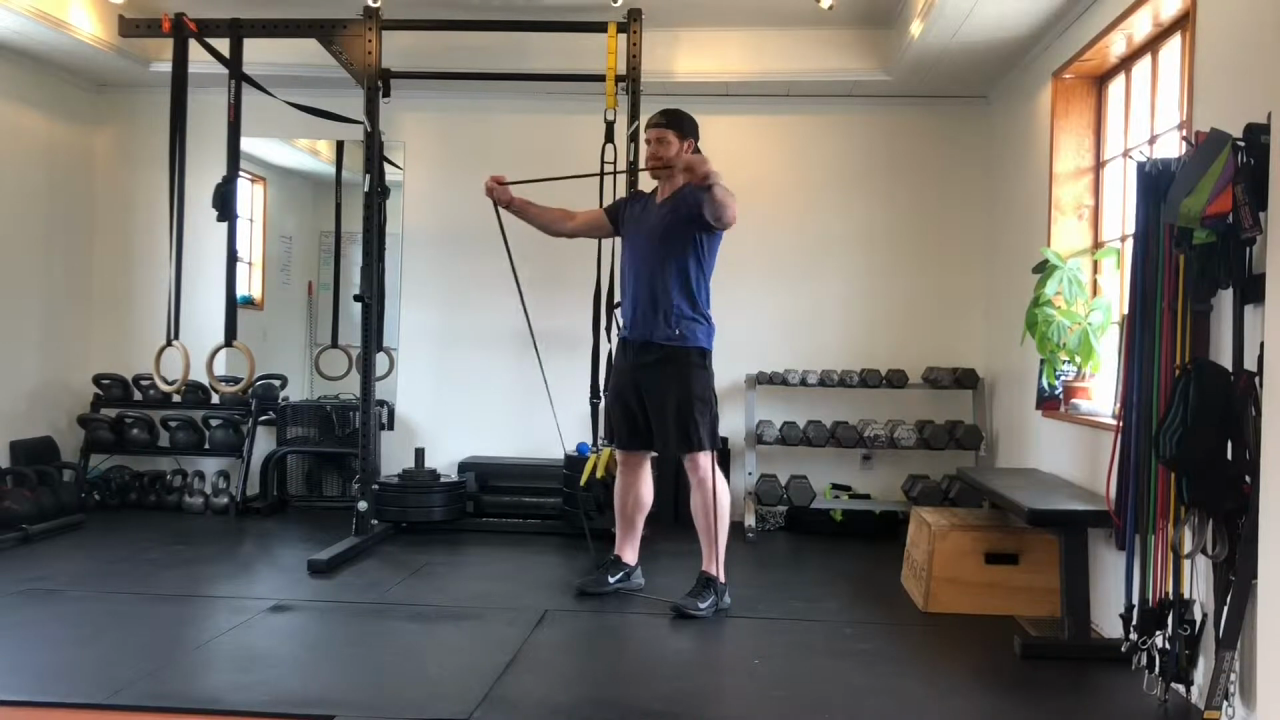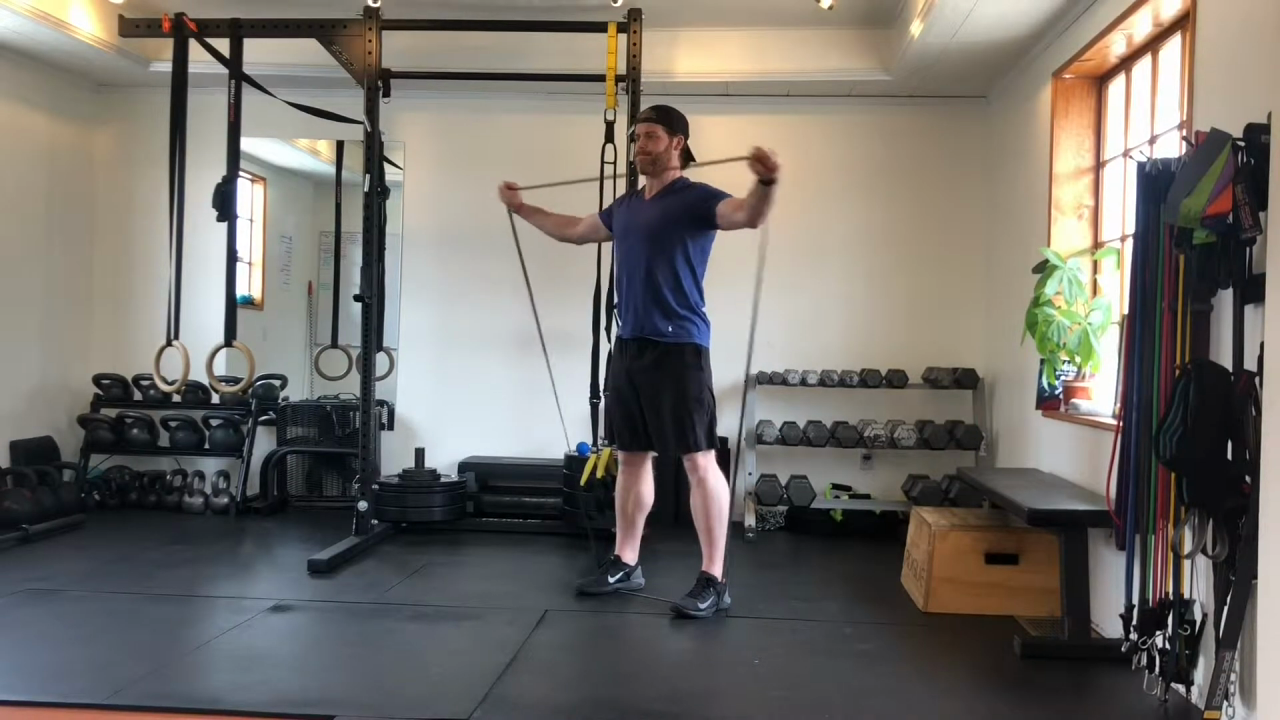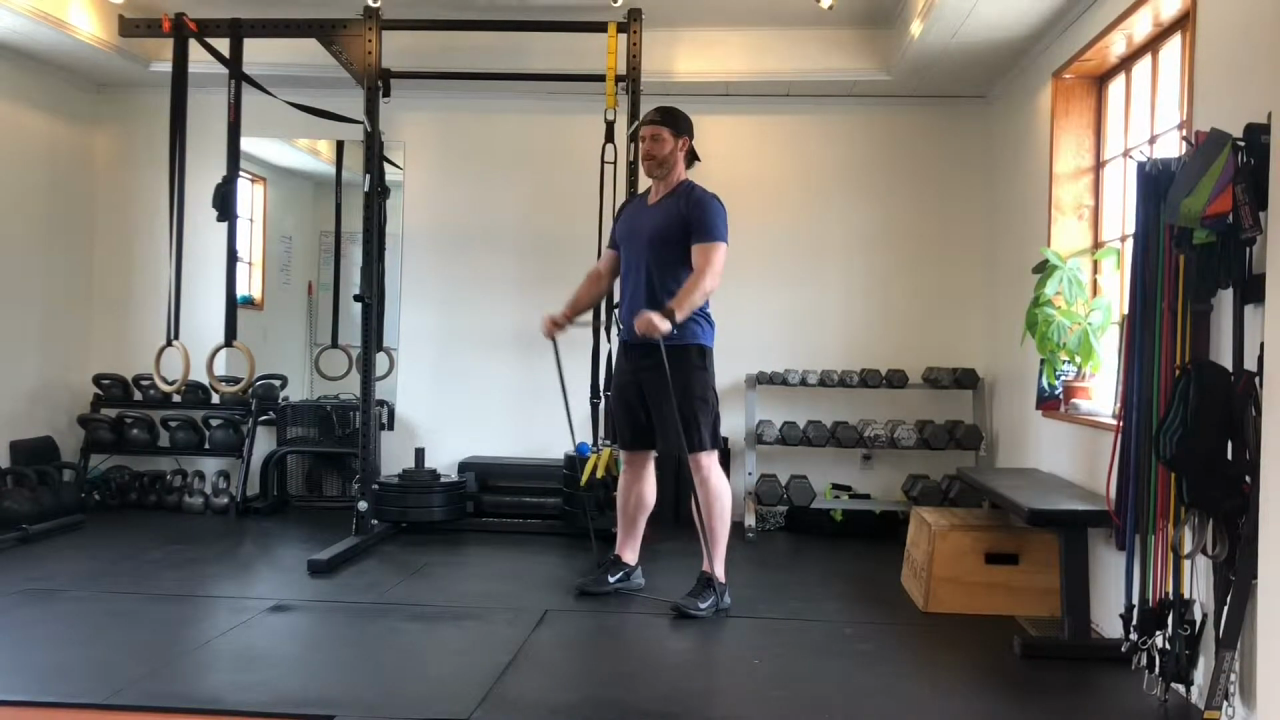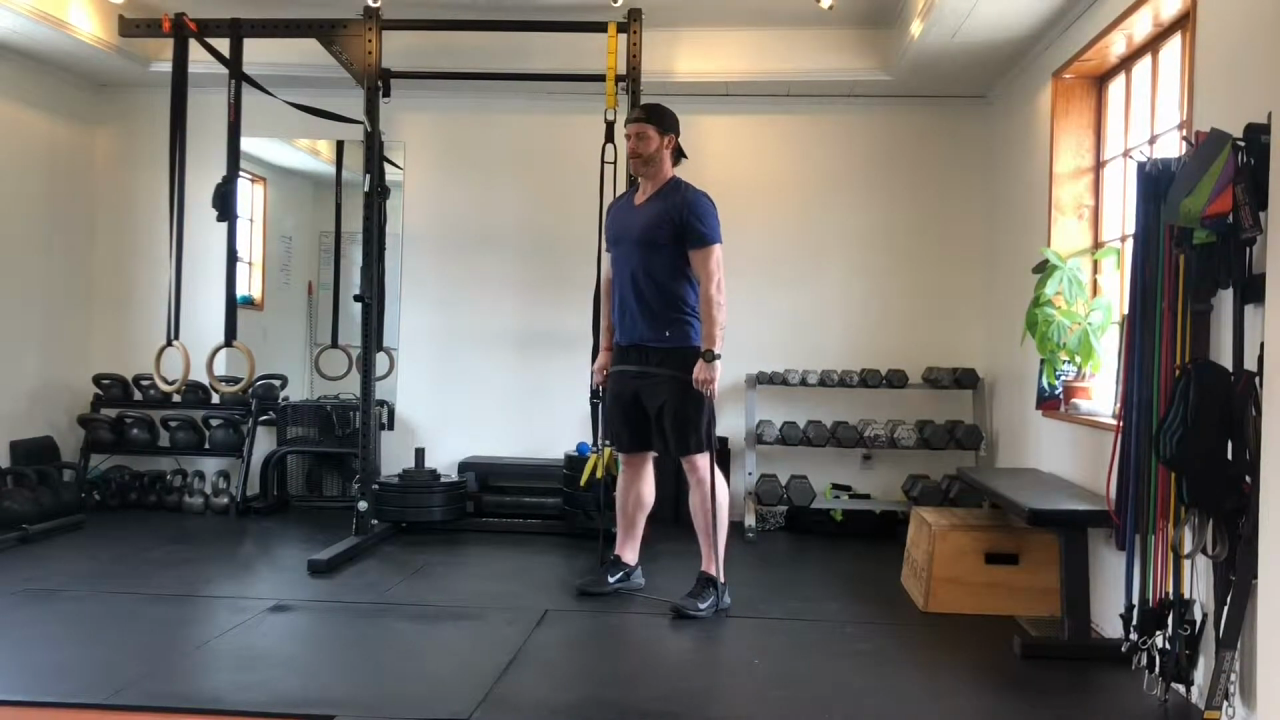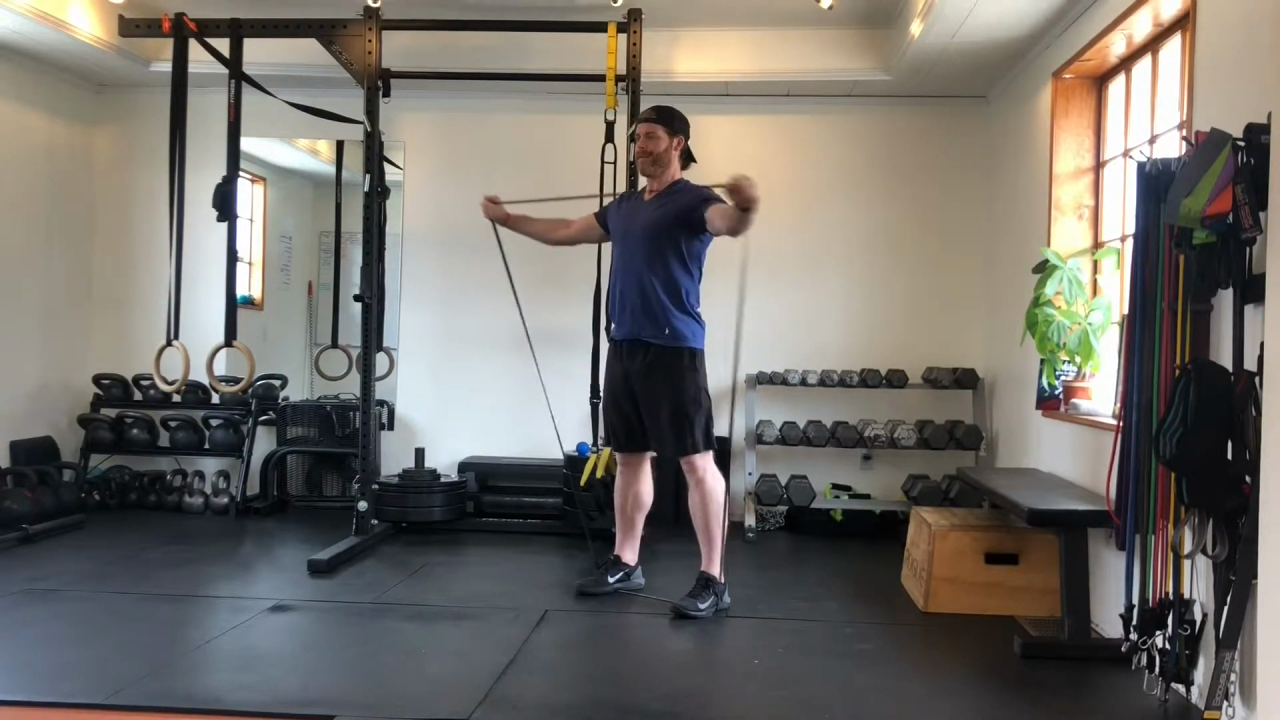
dt=1s
person 1, frame 1
left shoulder: (701, 201)
right shoulder: (633, 207)
left elbow: (725, 214)
right elbow: (569, 224)
left wrist: (709, 178)
right wrist: (511, 202)
left hip: (682, 348)
right hip: (632, 347)
left knee: (699, 462)
right knee: (630, 457)
left ankle: (714, 579)
right ankle: (626, 562)
person 1, frame 2
left shoulder: (694, 199)
right shoulder: (626, 205)
left elbow: (744, 214)
right elbow: (574, 228)
left wrist: (765, 183)
right wrist: (521, 207)
left hip: (677, 346)
right hip: (629, 346)
left knee: (698, 460)
right knee: (632, 457)
left ankle: (713, 580)
right ankle: (624, 563)
person 1, frame 3
left shoulder: (701, 205)
right shoulder: (631, 210)
left elbow: (708, 272)
right elbow: (603, 273)
left wrist: (668, 316)
right wrist: (566, 313)
left hip: (681, 350)
right hip: (632, 350)
left knee: (701, 461)
right knee: (633, 458)
left ankle: (714, 579)
right ankle: (624, 562)
person 1, frame 4
left shoulder: (690, 204)
right shoulder: (619, 208)
left elbow: (711, 284)
left wrist: (710, 354)
right wrist: (606, 348)
left hip: (676, 354)
right hip: (629, 353)
left knee: (697, 463)
right knee: (632, 459)
left ankle: (713, 580)
right ankle: (625, 563)
person 1, frame 5
left shoulder: (693, 199)
right shoulder: (624, 206)
left elbow: (729, 220)
right elbow: (566, 231)
left wrist: (745, 204)
right wrist: (507, 218)
left hip: (672, 349)
right hip: (623, 347)
left knee: (696, 461)
right knee: (630, 457)
left ankle: (712, 579)
right ankle: (625, 562)
